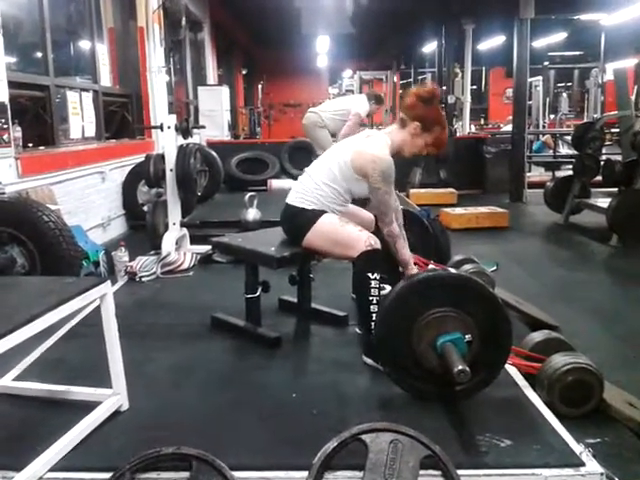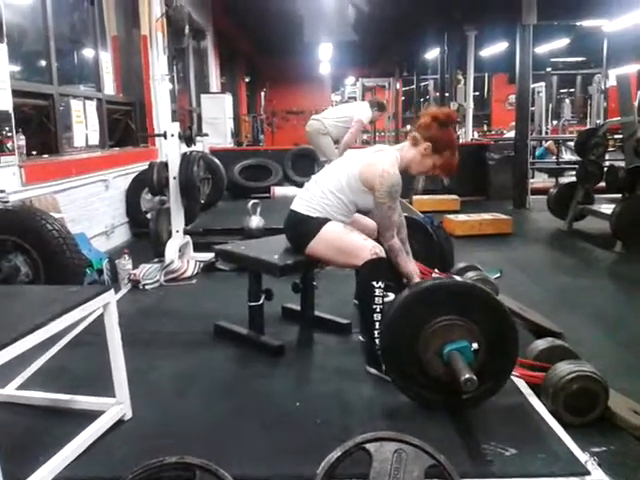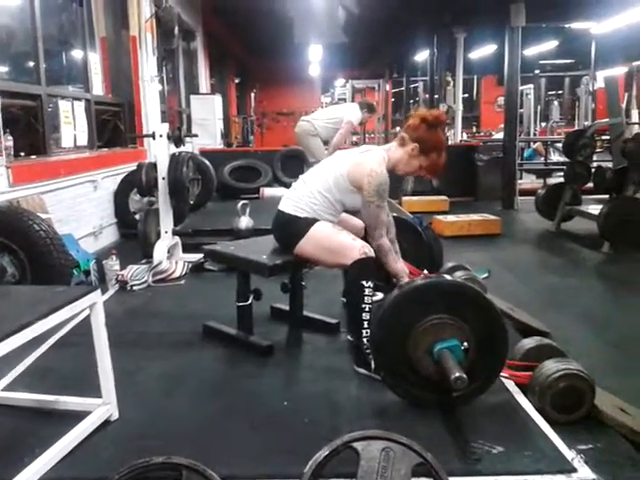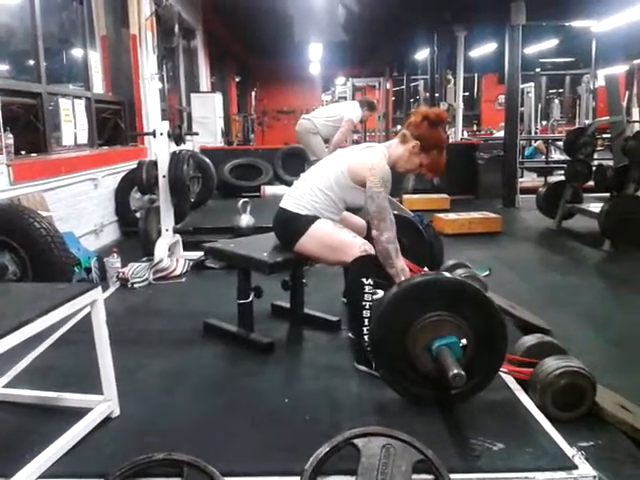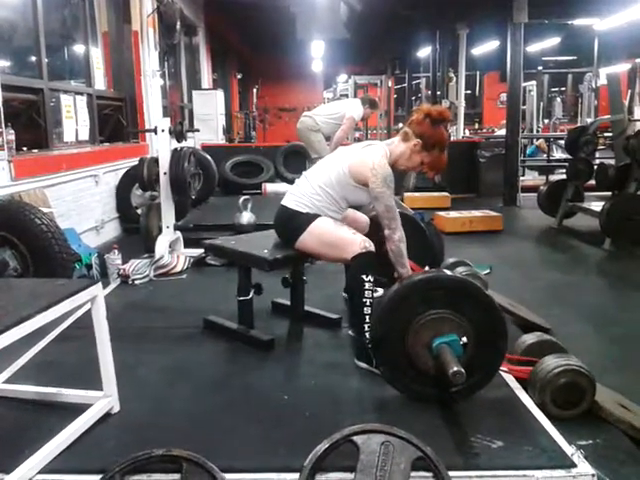
dt=0.3s
person 1, frame 1
left shoulder: (377, 139)
right shoulder: (378, 157)
left elbow: (391, 210)
right elbow: (389, 223)
left wrist: (406, 254)
right wrist: (408, 268)
left hip: (316, 206)
right hip: (302, 214)
left knee: (376, 227)
right knee: (370, 247)
left ankle: (376, 308)
right ankle: (375, 347)
person 1, frame 2
left shoulder: (387, 155)
right shoulder: (388, 172)
left elbow: (396, 220)
right elbow: (390, 238)
left wrist: (410, 263)
right wrist: (413, 279)
left hip: (318, 213)
right hip: (306, 221)
left knee: (377, 234)
right knee: (373, 255)
left ankle: (375, 309)
right ankle: (377, 357)
person 1, frame 3
left shoulder: (375, 155)
right shoulder: (375, 171)
left elbow: (384, 219)
right elbow: (379, 238)
left wrist: (398, 261)
right wrist: (401, 279)
left hip: (306, 213)
right hip: (293, 221)
left knee: (363, 233)
right knee: (362, 255)
left ankle: (358, 302)
right ankle: (365, 354)
person 1, frame 4
left shoulder: (377, 152)
right shoulder: (378, 167)
left elbow: (385, 217)
right elbow: (383, 233)
left wrist: (398, 260)
right wrist: (401, 280)
left hip: (307, 210)
right hip: (295, 219)
left knee: (365, 230)
right knee: (362, 252)
left ankle: (355, 297)
right ankle: (365, 352)
person 1, frame 5
left shoulder: (378, 150)
right shoulder: (378, 165)
left elbow: (389, 219)
right elbow: (392, 230)
left wrist: (403, 265)
left hip: (309, 209)
right hip: (295, 217)
left knee: (368, 227)
right knee: (362, 250)
left ankle: (356, 292)
right ankle: (366, 350)
